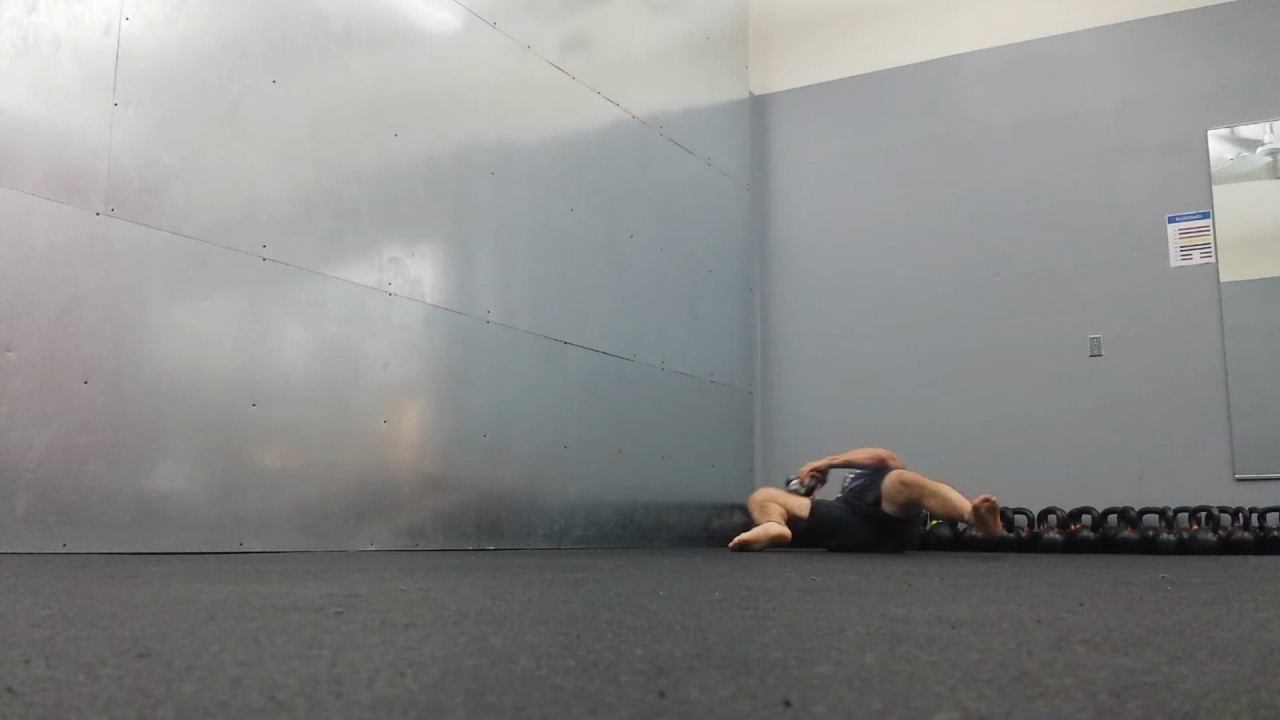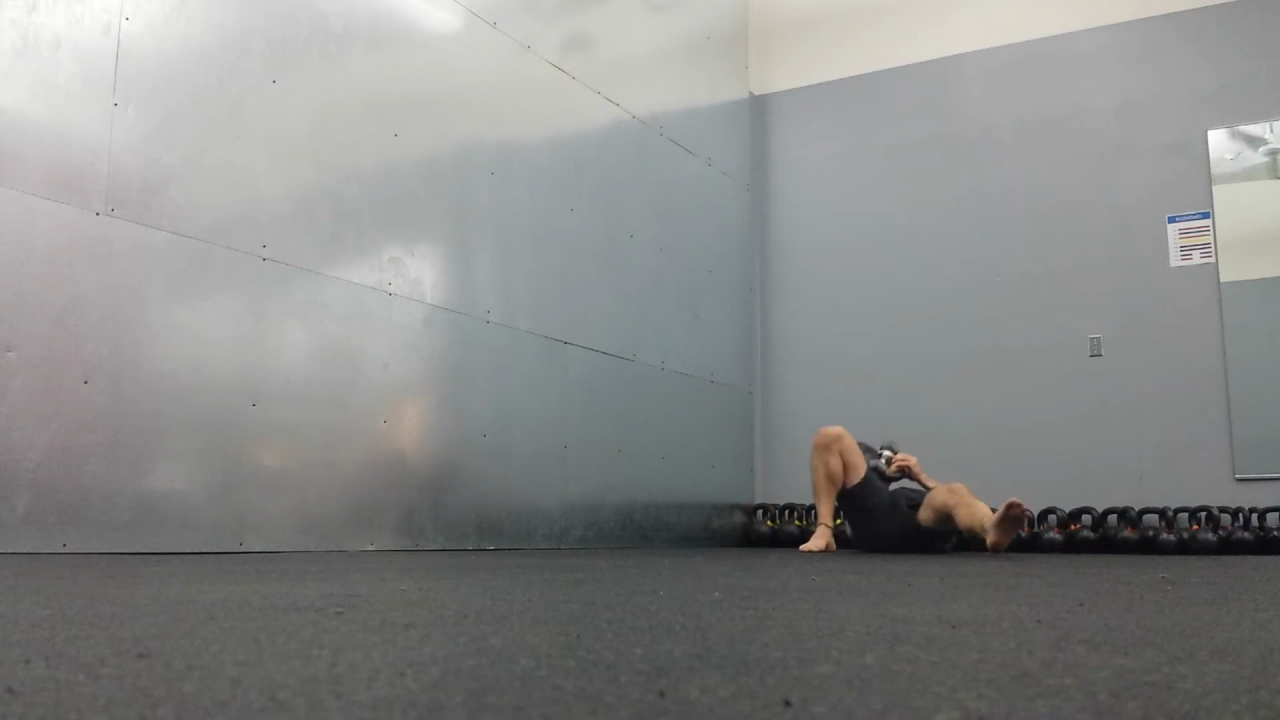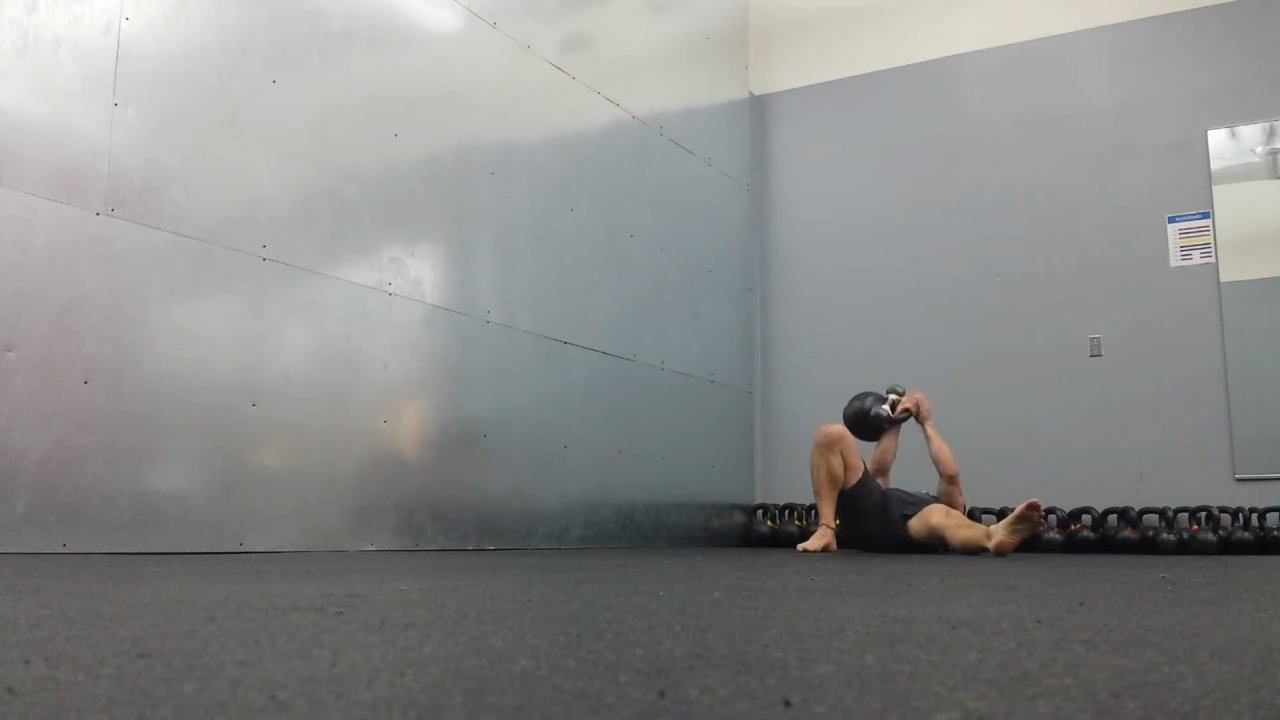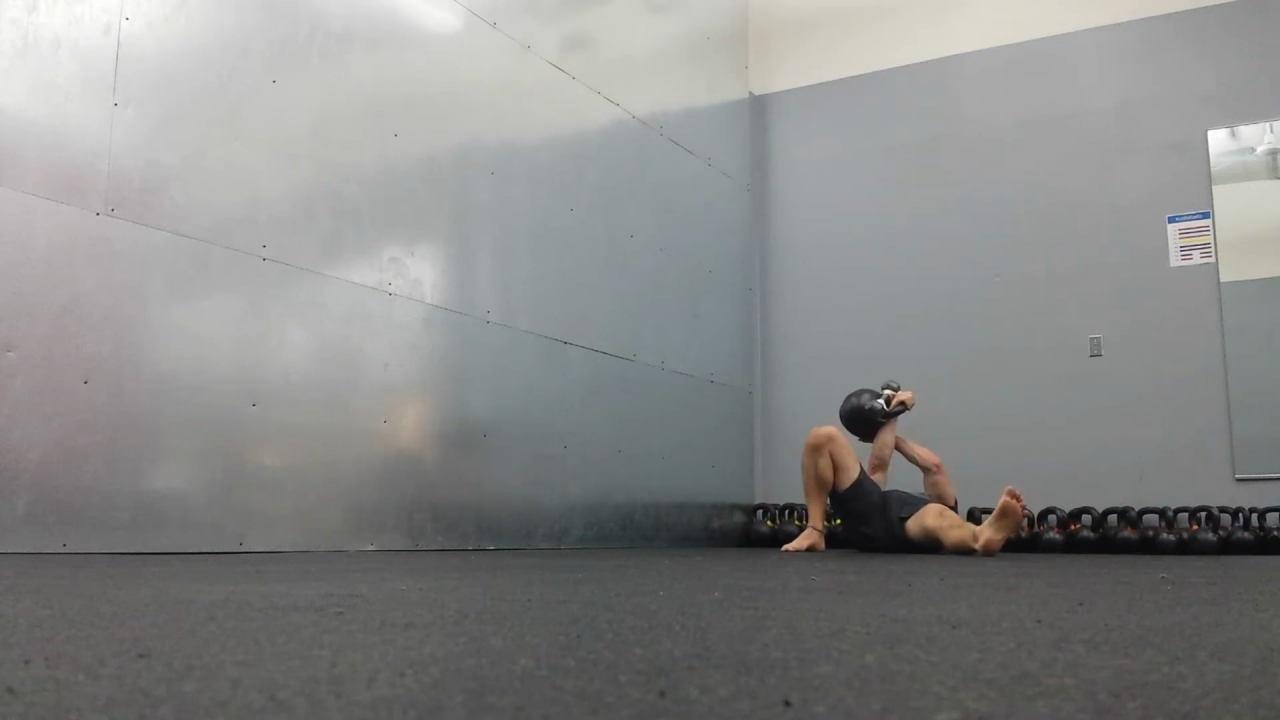
dt=0.7s
person 1, frame 1
left shoulder: (886, 483)
left elbow: (882, 457)
left wrist: (827, 462)
left hip: (892, 522)
right hip: (847, 527)
left knee: (903, 480)
right knee: (762, 499)
left ankle: (974, 515)
right ankle: (774, 527)
person 1, frame 2
left shoulder: (937, 513)
left elbow: (961, 503)
left wrist: (920, 477)
left hip: (923, 534)
right hip: (881, 521)
left knee: (955, 494)
right knee: (831, 437)
left ankle: (991, 528)
right ankle: (824, 531)
person 1, frame 3
left shoulder: (945, 508)
left elbow: (950, 475)
right elbow: (879, 470)
left wrist: (926, 423)
left hip: (910, 534)
right hip: (870, 521)
left knee: (940, 517)
right knee: (832, 435)
left ankle: (995, 536)
right ankle: (826, 532)
person 1, frame 4
left shoulder: (942, 509)
right shoulder: (883, 500)
left elbow: (933, 466)
right elbow: (877, 466)
left wrist: (893, 438)
right wrist: (891, 417)
left hip: (908, 529)
right hip: (870, 520)
left knee: (935, 517)
right knee: (823, 437)
left ankle: (984, 536)
right ankle: (814, 532)
